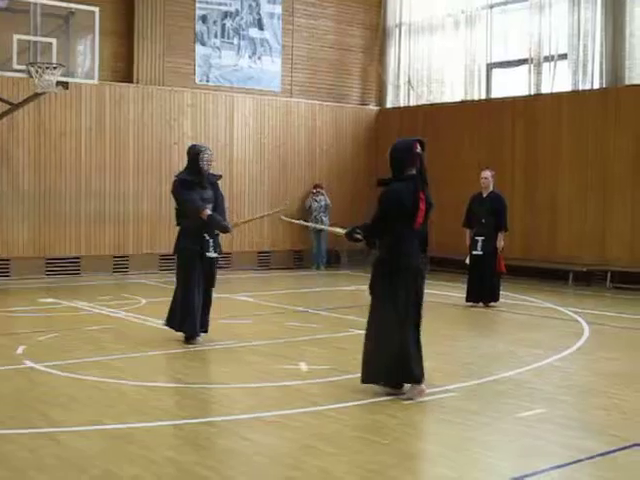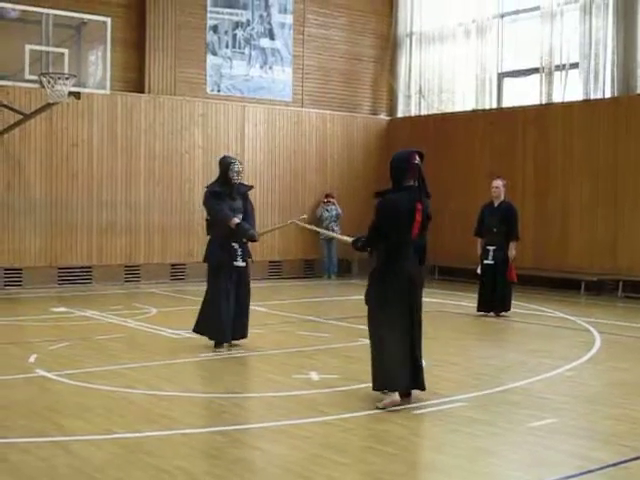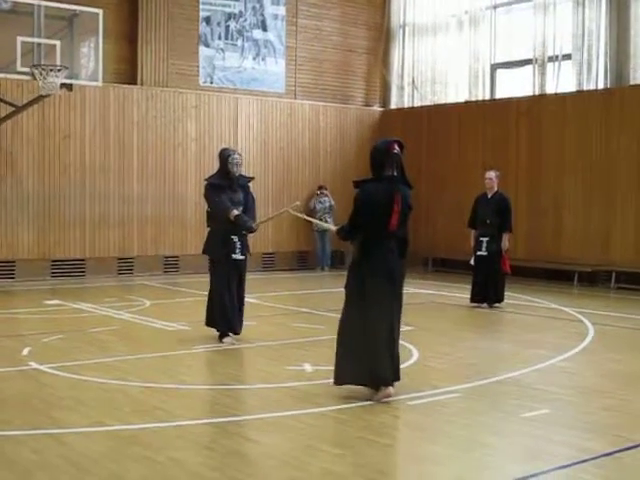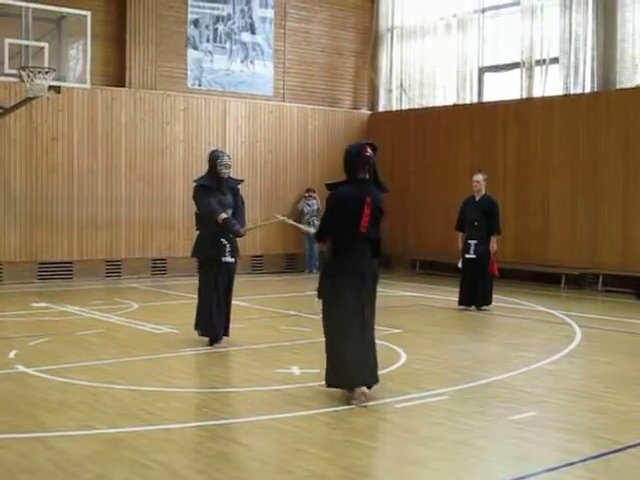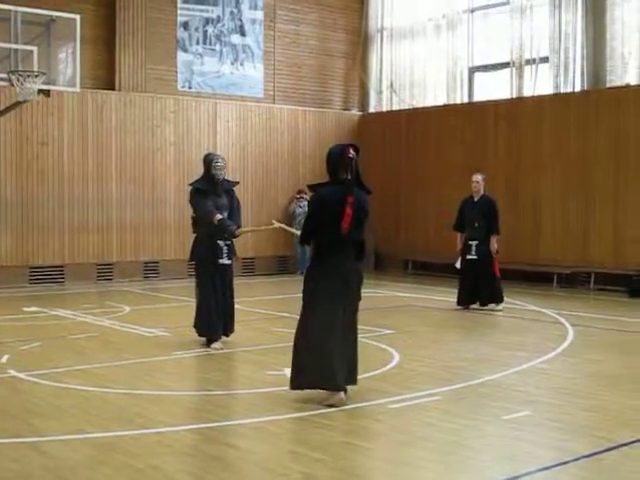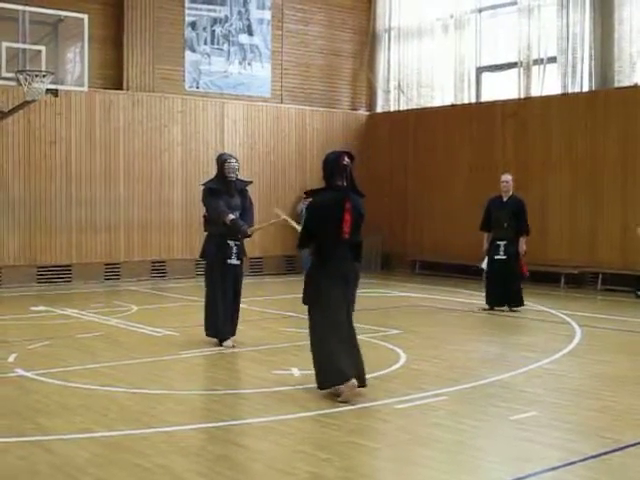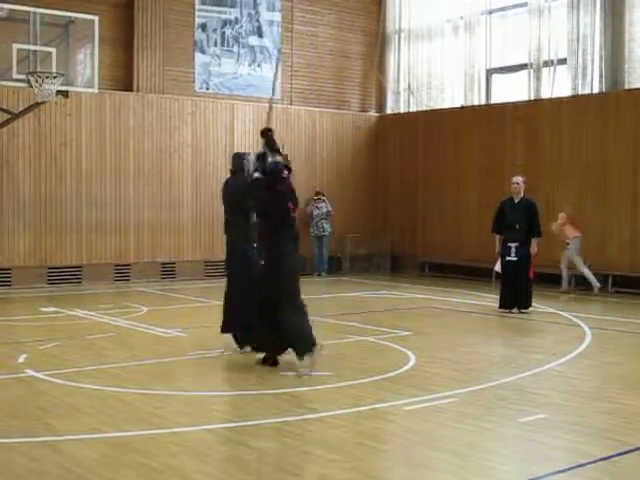
dt=0.7s
person 1, frame 1
left shoulder: (393, 192)
right shoulder: (422, 191)
left elbow: (378, 226)
left wrist: (356, 232)
right wrist: (366, 232)
left hip: (395, 262)
right hip: (415, 260)
left knee: (394, 318)
right knee: (408, 317)
left ankle: (414, 379)
right ankle: (395, 379)
person 1, frame 2
left shoulder: (390, 202)
right shoulder: (422, 202)
left elbow: (375, 236)
left wrist: (360, 243)
right wrist: (370, 242)
left hip: (391, 270)
right hip: (413, 270)
left knee: (387, 327)
right knee: (408, 325)
left ankle: (393, 388)
right ankle: (406, 385)
person 1, frame 3
left shoulder: (368, 192)
right shoulder: (403, 193)
left elbow: (354, 227)
right elbow: (399, 227)
left wrist: (342, 232)
left hip: (370, 262)
right hip: (394, 262)
left knee: (368, 320)
right knee: (387, 319)
left ankle: (382, 382)
right ankle: (385, 377)
person 1, frame 4
left shoulder: (340, 195)
right shoulder: (377, 196)
left elbow: (324, 232)
right elbow: (373, 230)
left wrist: (322, 236)
left hip: (342, 265)
right hip: (367, 265)
left knee: (343, 323)
right knee: (361, 321)
left ankle: (357, 383)
right ankle: (360, 379)
person 1, frame 5
left shoulder: (322, 196)
right shoulder: (361, 198)
left elbow: (307, 235)
right elbow: (359, 232)
left wrist: (311, 238)
left hip: (325, 268)
right hip: (351, 268)
left knee: (322, 325)
right knee: (344, 324)
left ankle: (336, 387)
right ankle: (341, 382)
person 1, frame 6
left shoulder: (319, 202)
right shoulder: (356, 202)
left elbow: (305, 240)
right elbow: (355, 235)
left wrist: (311, 241)
left hip: (325, 270)
right hip: (348, 269)
left knee: (327, 325)
right knee: (341, 322)
left ankle: (344, 379)
right ankle: (350, 375)
person 1, frame 7
left shoulder: (270, 201)
right shoulder: (288, 196)
left hip: (279, 262)
right hip: (286, 259)
left knee: (287, 307)
right knee: (271, 305)
left ankle: (309, 348)
right ankle: (272, 353)
person 2, frame 1
left shoulder: (212, 181)
right shoulder: (182, 183)
left elbow: (219, 205)
right elbow: (196, 206)
left wrist: (221, 222)
right wrist: (215, 221)
left hip: (209, 238)
right hip: (190, 239)
left knee: (206, 283)
right knee: (190, 285)
left ankle: (197, 326)
right ankle: (190, 331)
person 2, frame 2
left shoulder: (243, 192)
right shoulder: (213, 194)
left elbow: (249, 215)
right elbow: (224, 215)
left wrist: (249, 231)
right wrist: (243, 229)
left hip: (239, 247)
right hip: (220, 248)
left knee: (240, 291)
right knee: (220, 292)
left ankle: (232, 334)
right ankle: (220, 337)
person 2, frame 3
left shoulder: (243, 185)
right shoulder: (214, 186)
left elbow: (250, 207)
right elbow: (223, 207)
left wrist: (249, 223)
right wrist: (241, 220)
left hip: (238, 240)
right hip: (220, 241)
left knee: (237, 285)
right knee: (222, 285)
left ankle: (230, 326)
right ankle: (224, 330)
person 2, frame 4
left shoulder: (233, 187)
right shoulder: (202, 188)
left elbow: (239, 210)
right elbow: (211, 209)
left wrist: (237, 226)
right wrist: (228, 223)
left hip: (228, 244)
right hip: (209, 243)
left knee: (225, 288)
right knee: (211, 288)
left ankle: (218, 330)
right ankle: (213, 333)
person 2, frame 5
left shoulder: (228, 189)
right shoulder: (198, 191)
left elbow: (235, 211)
right elbow: (207, 212)
left wrist: (233, 228)
right wrist: (224, 224)
left hip: (224, 244)
right hip: (206, 245)
left knee: (224, 289)
right knee: (209, 291)
left ankle: (216, 331)
right ankle: (211, 335)
person 2, frame 6
left shoulder: (241, 189)
right shoulder: (211, 190)
left elbow: (248, 211)
right elbow: (219, 211)
left wrist: (245, 227)
right wrist: (236, 224)
left hip: (235, 244)
right hip: (217, 243)
left knee: (233, 289)
right knee: (218, 288)
left ankle: (226, 332)
right ankle: (222, 334)
person 2, frame 7
left shoulder: (233, 186)
right shoulder: (235, 186)
left hip: (249, 244)
right hip: (242, 245)
left knee: (241, 290)
right knee: (248, 289)
right ankle: (245, 336)
person 3, frame 1
left shoulder: (498, 199)
right shoulder: (474, 198)
left elbow: (502, 222)
right elbow: (468, 219)
left wrist: (500, 239)
right wrist: (468, 237)
left hip: (491, 239)
right hip: (476, 238)
left knee: (490, 269)
right knee: (475, 268)
left ankle: (488, 298)
right ankle: (475, 297)
person 3, frame 2
left shoulder: (509, 208)
right shoulder: (486, 208)
left elbow: (513, 232)
right elbow: (479, 229)
left wrist: (512, 249)
right wrist: (479, 247)
left hip: (502, 249)
right hip: (487, 248)
left knee: (501, 278)
right knee: (486, 278)
left ankle: (499, 308)
right ankle: (486, 307)
person 3, frame 3
left shoulder: (503, 200)
right shoulder: (479, 199)
left elbow: (507, 223)
right elbow: (473, 221)
left wrist: (505, 240)
right wrist: (473, 238)
left hip: (496, 240)
right hip: (481, 239)
left knee: (495, 270)
right knee: (479, 269)
left ankle: (493, 299)
right ankle: (480, 297)
person 3, frame 4
left shoulder: (490, 202)
right shoulder: (467, 202)
left elbow: (495, 226)
right elbow: (461, 224)
left wrist: (493, 243)
right wrist: (460, 241)
left hip: (484, 243)
right hip: (469, 242)
left knee: (483, 272)
right knee: (468, 272)
left ankle: (481, 301)
right ankle: (468, 301)
person 3, frame 5
left shoulder: (489, 202)
right shoulder: (466, 202)
left elbow: (494, 226)
right elbow: (460, 224)
left wrist: (493, 242)
right wrist: (459, 242)
left hip: (485, 243)
right hip: (469, 242)
left knee: (489, 272)
right knee: (467, 272)
left ankle: (495, 301)
right ankle: (466, 301)
person 3, frame 6
left shoulder: (518, 203)
right shoulder: (493, 202)
left elbow: (523, 226)
right elbow: (486, 225)
left wrist: (522, 244)
right wrist: (486, 242)
left hip: (512, 243)
right hip: (496, 243)
left knee: (512, 274)
right knee: (493, 273)
left ankle: (512, 303)
right ankle: (493, 303)
person 3, frame 7
left shoulder: (530, 204)
right shoulder: (504, 204)
left elbow: (535, 228)
right elbow: (498, 226)
left wrist: (534, 245)
right wrist: (497, 244)
left hip: (524, 245)
right hip: (507, 245)
left knee: (523, 276)
right knee: (507, 275)
left ankle: (523, 305)
right ankle: (507, 304)
